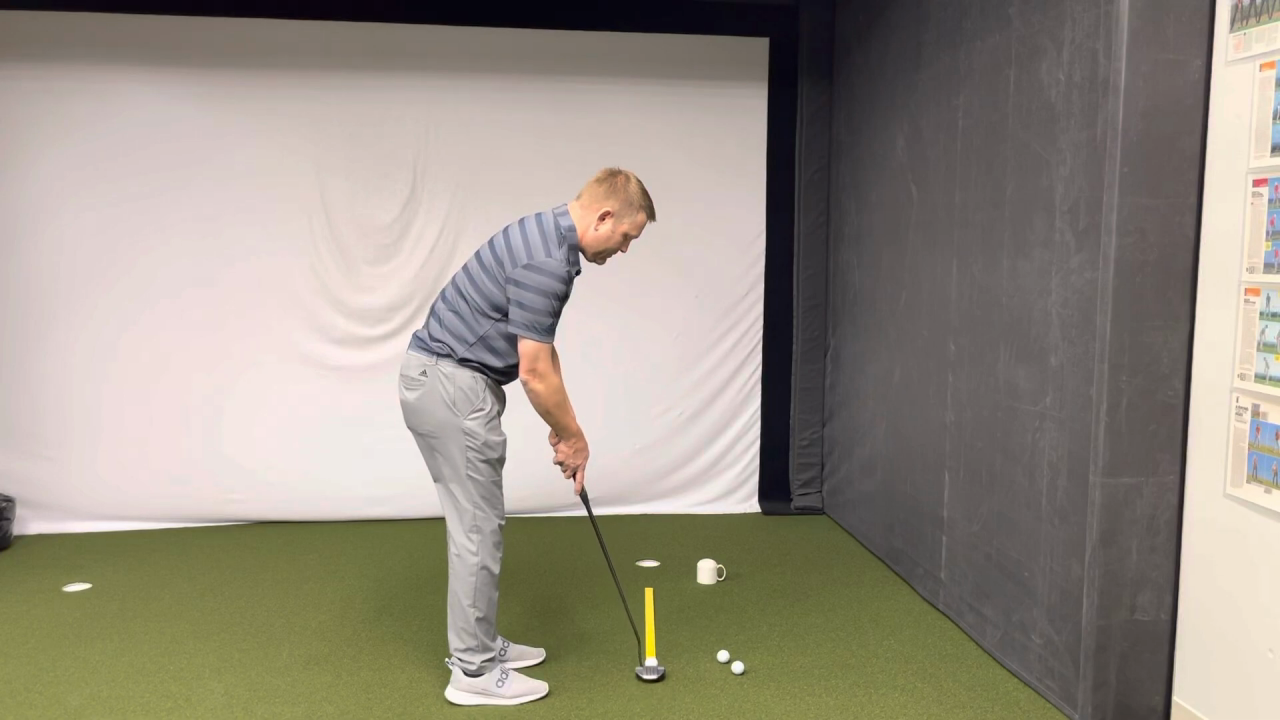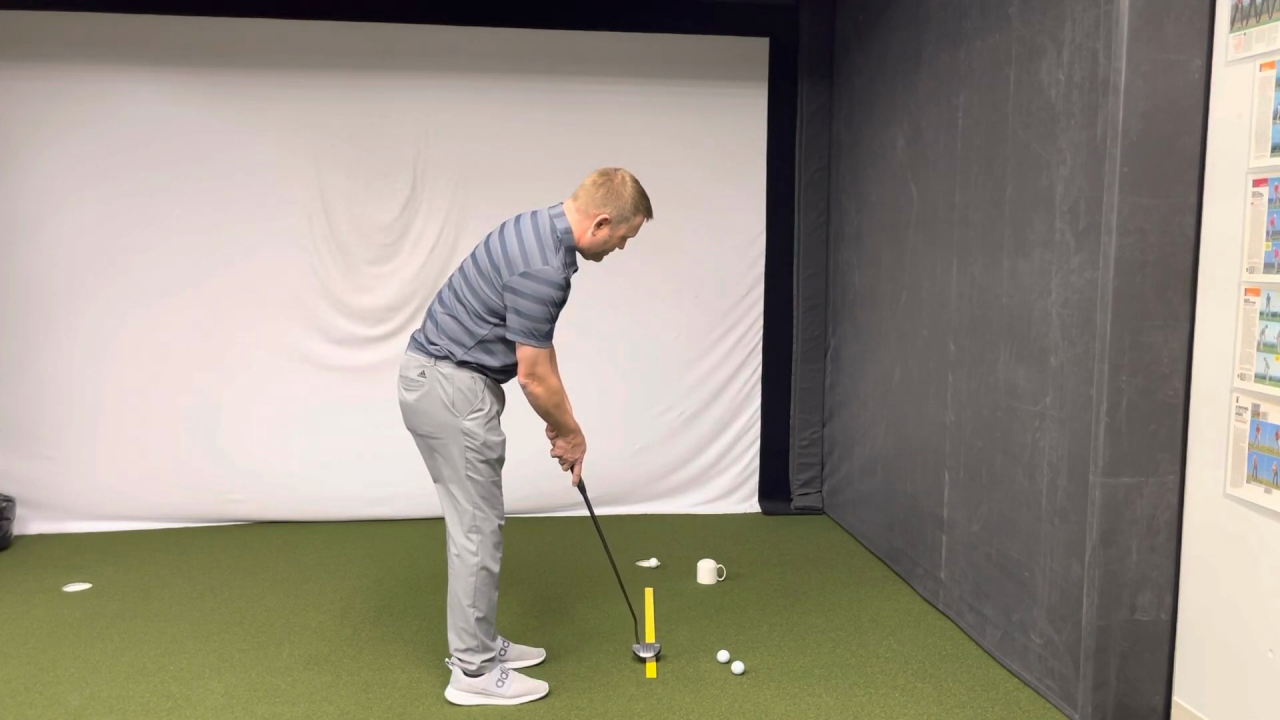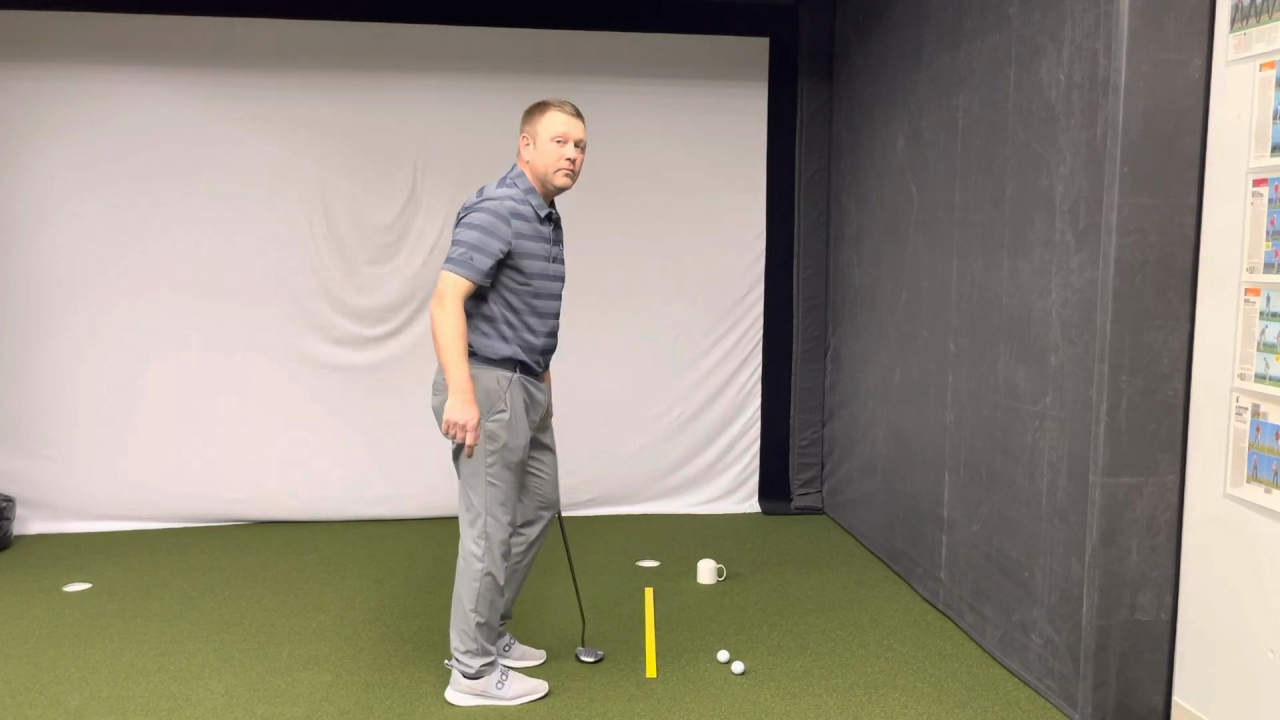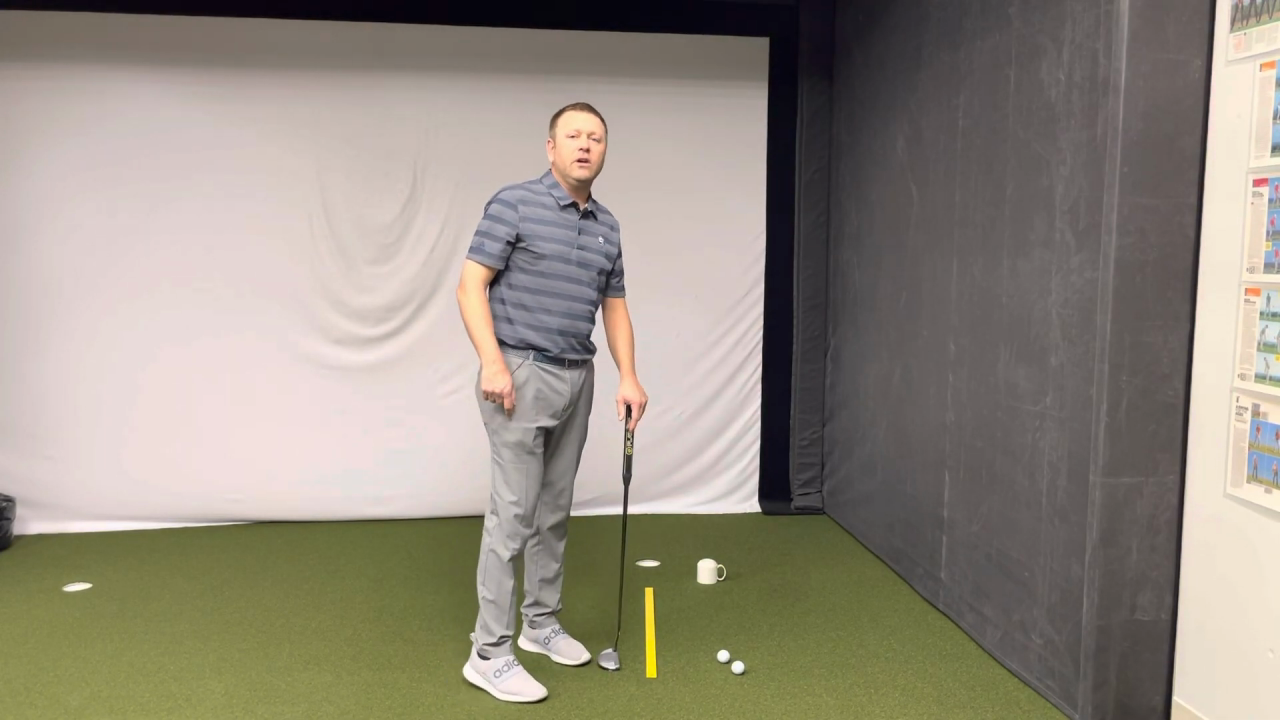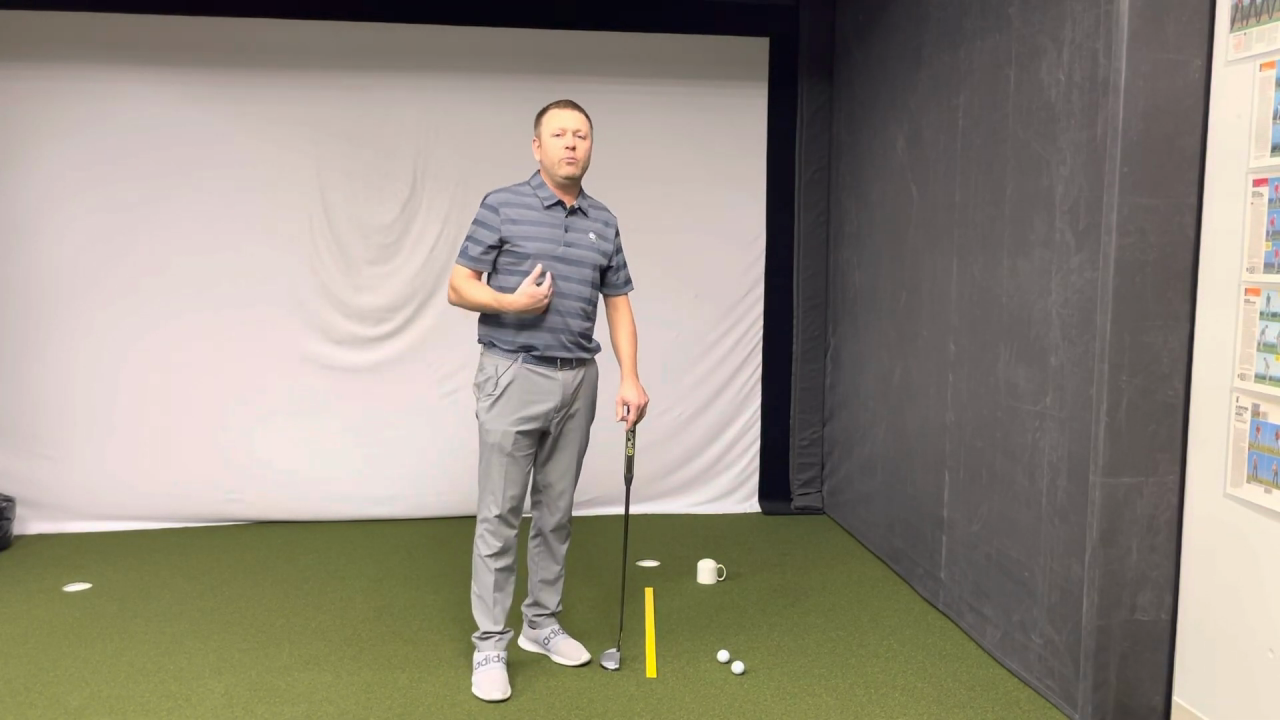
dt=1s
person 1, frame 1
left shoulder: (547, 237)
right shoulder: (546, 260)
left elbow: (541, 353)
right elbow: (535, 373)
left wrist: (564, 428)
right wrist: (573, 438)
left hip: (446, 379)
right hip: (452, 386)
left knee: (477, 523)
right knee: (477, 528)
left ankle: (477, 644)
right ankle: (473, 671)
person 1, frame 2
left shoulder: (539, 228)
right shoulder: (542, 266)
left elbow: (538, 352)
right elbow: (534, 375)
left wrist: (563, 420)
right wrist: (570, 433)
left hip: (446, 379)
right hip: (451, 388)
left knee: (477, 523)
right knee: (477, 529)
left ankle: (478, 643)
right ankle: (474, 670)
person 1, frame 3
left shoulder: (545, 217)
right shoulder: (496, 210)
right elbow: (447, 302)
left wrist: (540, 376)
right wrist: (461, 392)
left hip: (524, 386)
right hip: (488, 389)
left knee: (537, 512)
right knee: (490, 531)
left ankle: (489, 636)
right ankle: (473, 671)
person 1, frame 4
left shoulder: (606, 225)
right shoulder: (513, 203)
left elbow: (614, 307)
right elbow: (471, 285)
left wrist: (628, 377)
right wrist: (492, 361)
left hip: (576, 380)
right hip: (522, 375)
left knee: (553, 512)
right knee: (512, 512)
left ankle: (541, 623)
right ankle: (490, 652)
person 1, frame 5
left shoulder: (603, 221)
right shoulder: (501, 207)
left elbow: (618, 304)
right elbow: (459, 286)
left wrist: (630, 378)
right wrist: (511, 303)
left hip: (577, 382)
right hip: (513, 376)
left knee: (555, 512)
right knee: (500, 515)
left ankle: (542, 623)
right ankle: (490, 644)
